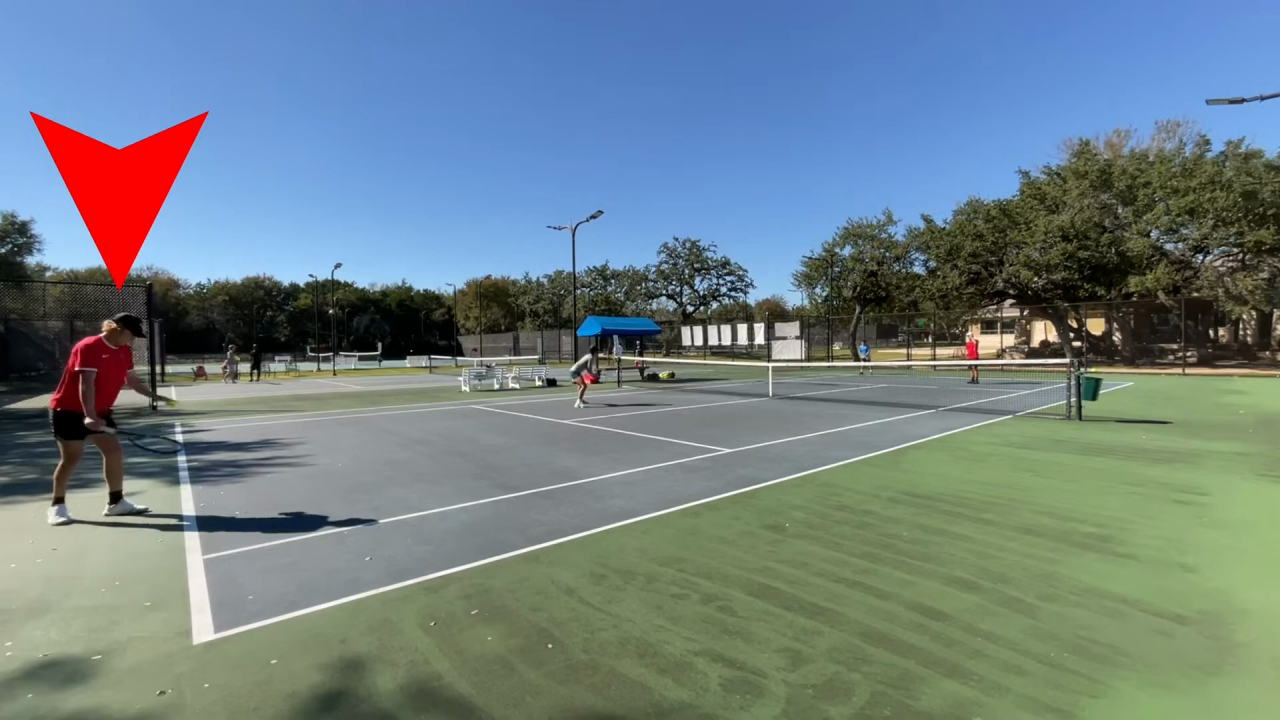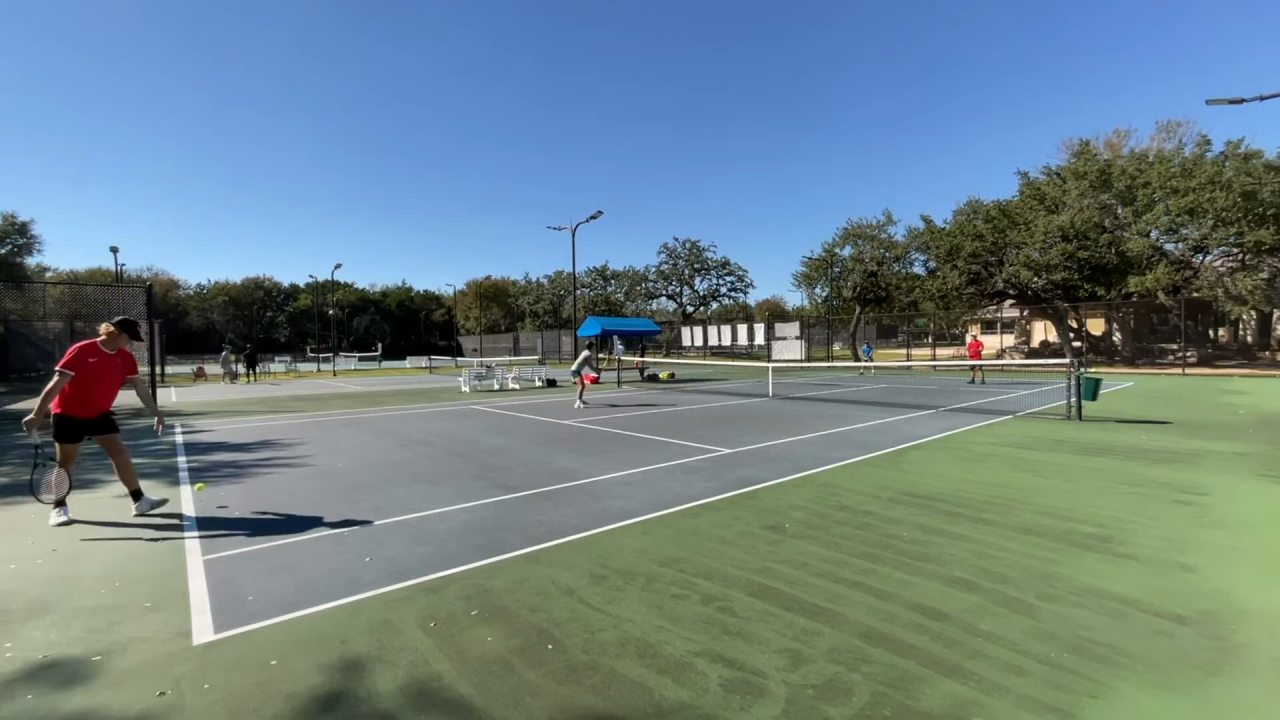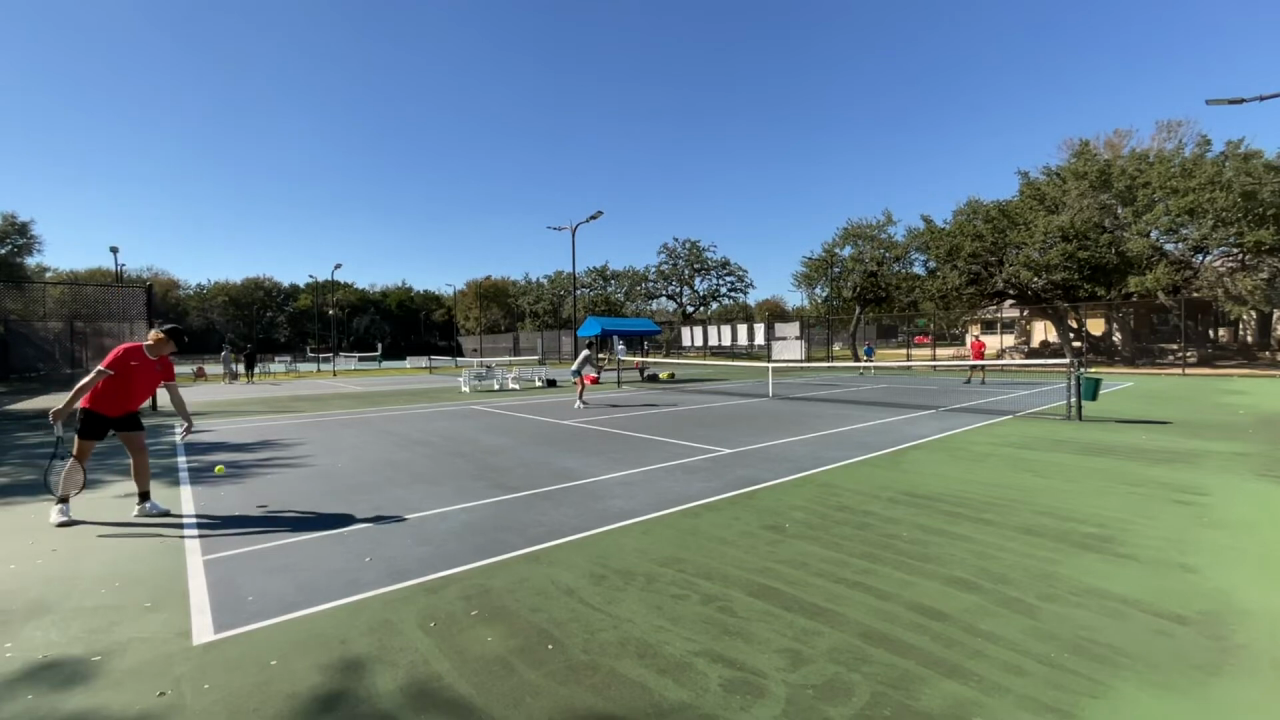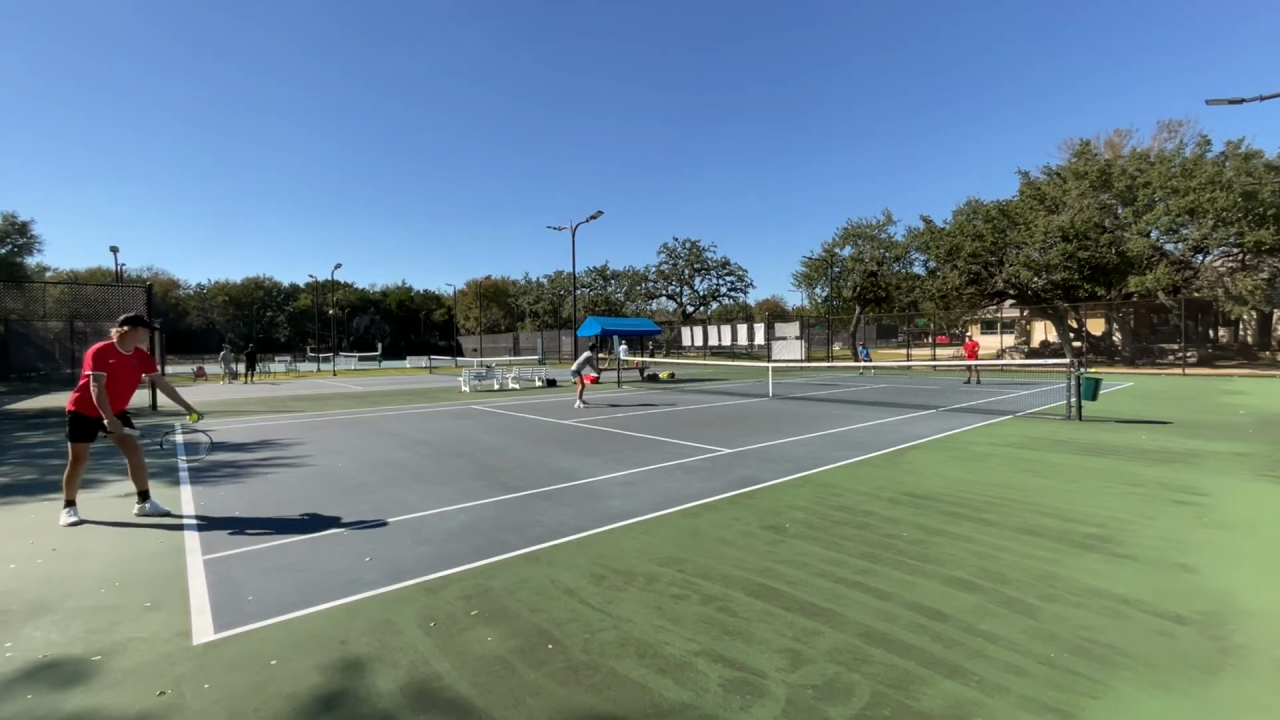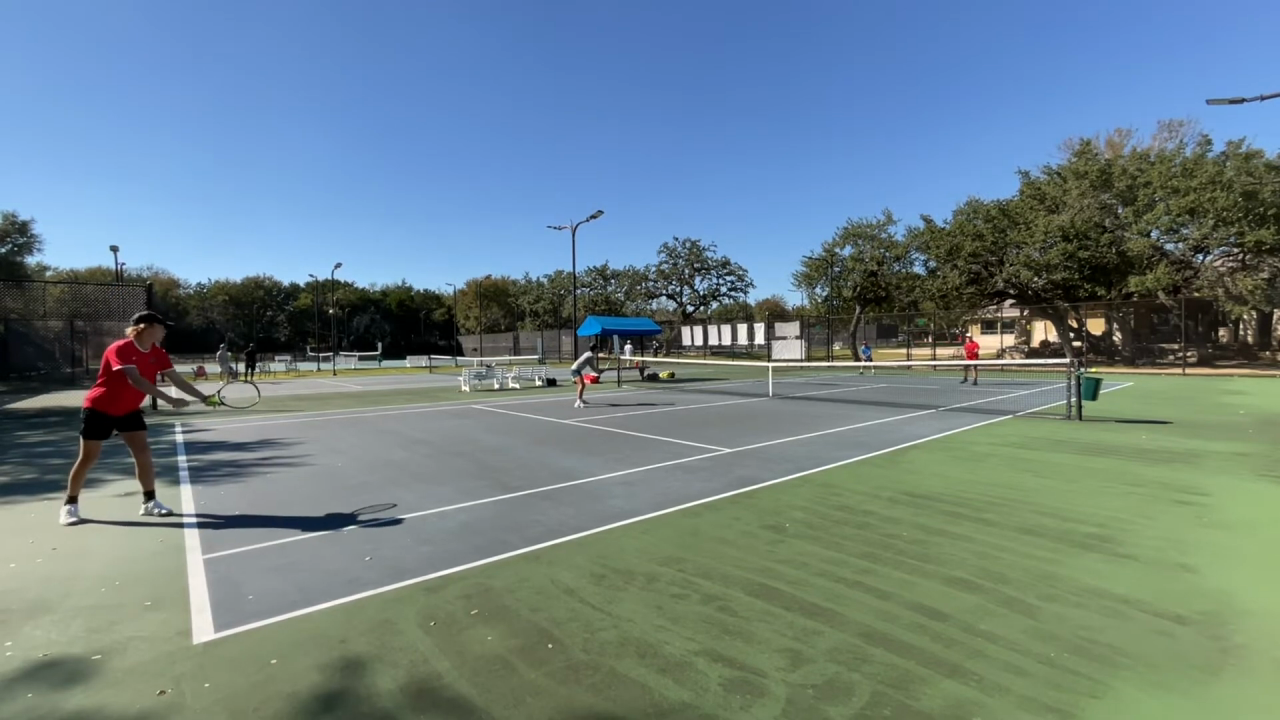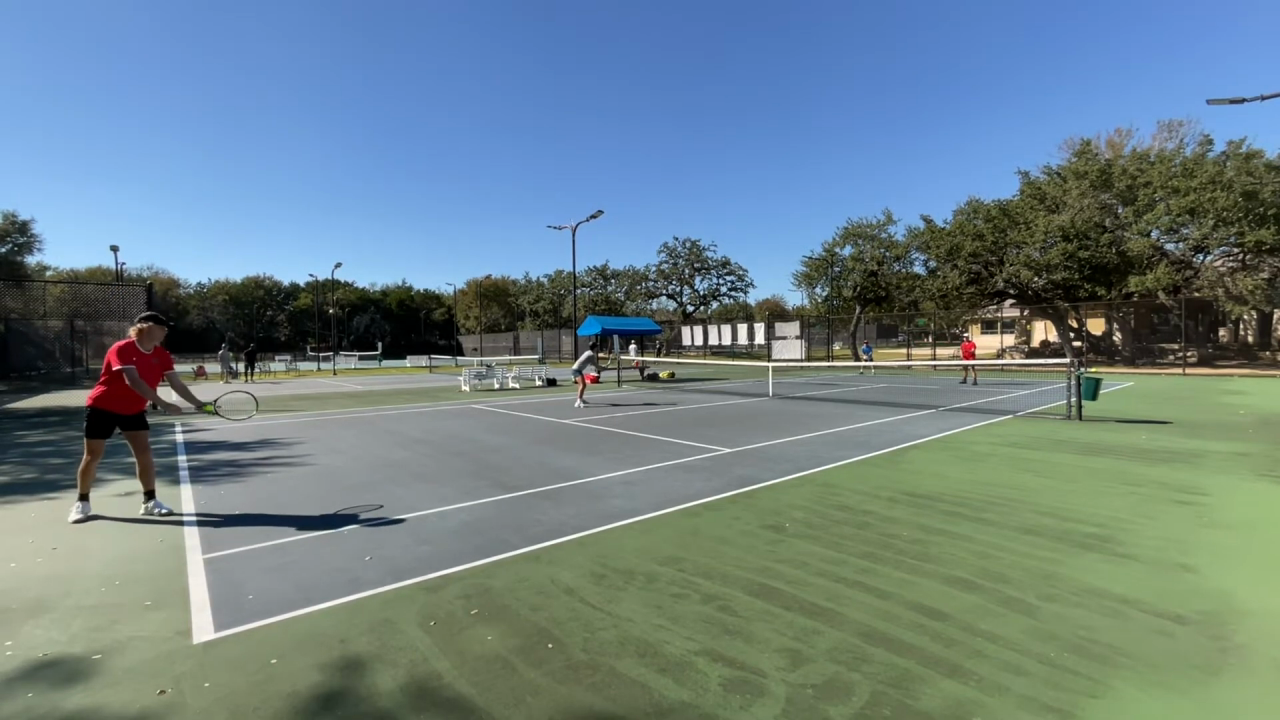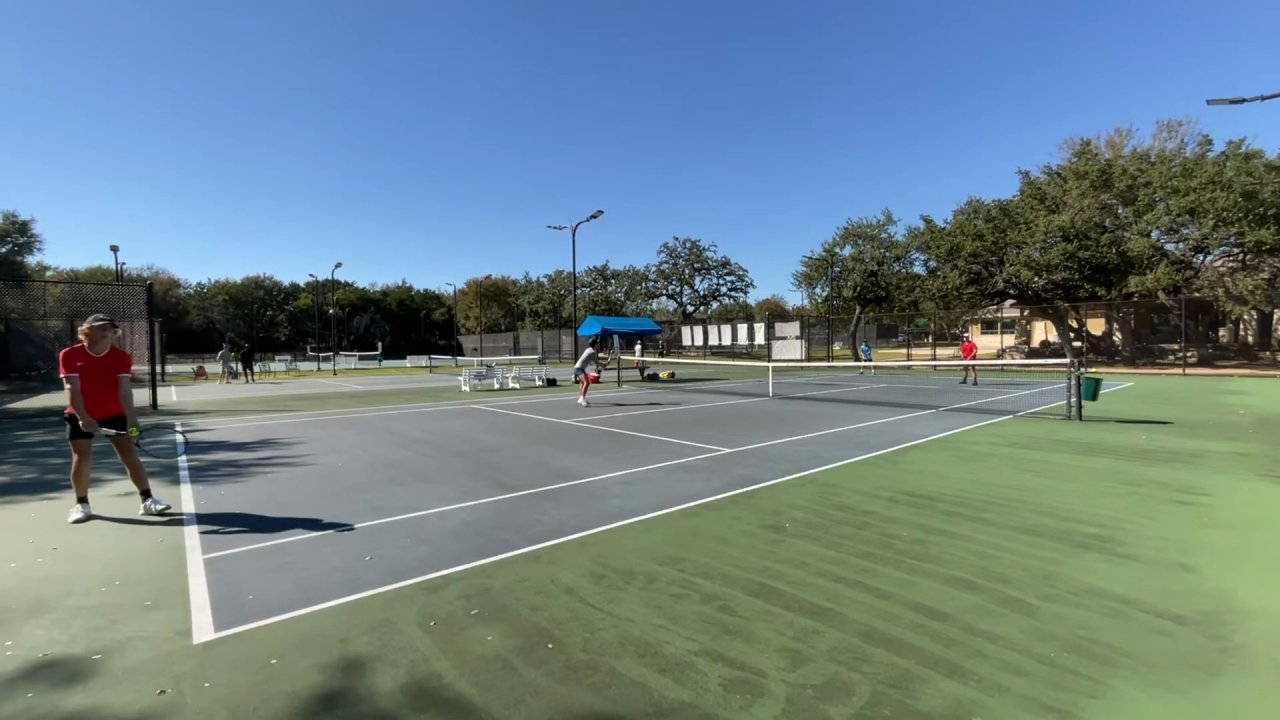
dt=0.5s
person 1, frame 1
left shoulder: (124, 351)
right shoulder: (89, 347)
left elbow: (131, 380)
right elbow: (86, 383)
left wrist: (154, 395)
right wrist: (89, 416)
left hip: (99, 411)
right hip: (70, 411)
left knee: (114, 452)
right knee: (72, 458)
left ankle: (115, 502)
right ankle: (57, 506)
person 1, frame 2
left shoulder: (126, 358)
right shoulder: (81, 351)
left elbow: (141, 389)
right elbow: (57, 384)
left wrist: (157, 414)
right wrist: (37, 414)
left hip: (100, 415)
right hip: (69, 415)
left knee: (120, 454)
right knee: (65, 462)
left ankle: (140, 501)
right ankle: (59, 508)
person 1, frame 3
left shoulder: (165, 364)
right shoulder: (126, 353)
left elbow: (175, 396)
right elbow: (93, 378)
left wrist: (187, 420)
right wrist: (65, 407)
left hip: (126, 412)
right hip: (95, 410)
left knee: (141, 452)
right knee: (80, 458)
left ankle: (144, 503)
right ankle: (60, 505)
person 1, frame 4
left shoulder: (142, 357)
right shoulder: (99, 351)
left elbow: (162, 385)
right elbow: (97, 386)
left wrist: (188, 408)
right wrist: (107, 417)
left hip: (116, 412)
right hip: (83, 412)
left knee: (135, 453)
right knee: (78, 460)
left ankle: (144, 502)
right ankle: (68, 508)
person 1, frame 5
left shoulder: (158, 354)
right shoulder: (120, 349)
left elbow: (177, 380)
right elbow: (135, 380)
left wrist: (203, 397)
right wrist: (169, 400)
left hip: (128, 410)
right hip: (99, 409)
left knee: (143, 452)
right knee: (88, 458)
left ankle: (149, 502)
right ankle: (70, 505)
person 1, frame 6
left shoulder: (162, 355)
right shoulder: (121, 349)
left elbow: (176, 383)
right elbow: (133, 381)
left wrist: (199, 403)
right wrist: (162, 404)
left hip: (133, 410)
right hip: (102, 408)
left knee: (144, 453)
right knee: (93, 456)
left ankle: (150, 501)
right ankle: (82, 502)
person 1, frame 7
left shoulder: (121, 357)
right shoulder: (69, 355)
left elbow: (124, 390)
right elbow: (72, 389)
left wrist: (132, 420)
right wrist: (84, 418)
left hip: (113, 414)
right hip: (82, 416)
left knee: (130, 456)
right knee: (81, 458)
left ankle: (148, 500)
right ankle: (81, 504)
